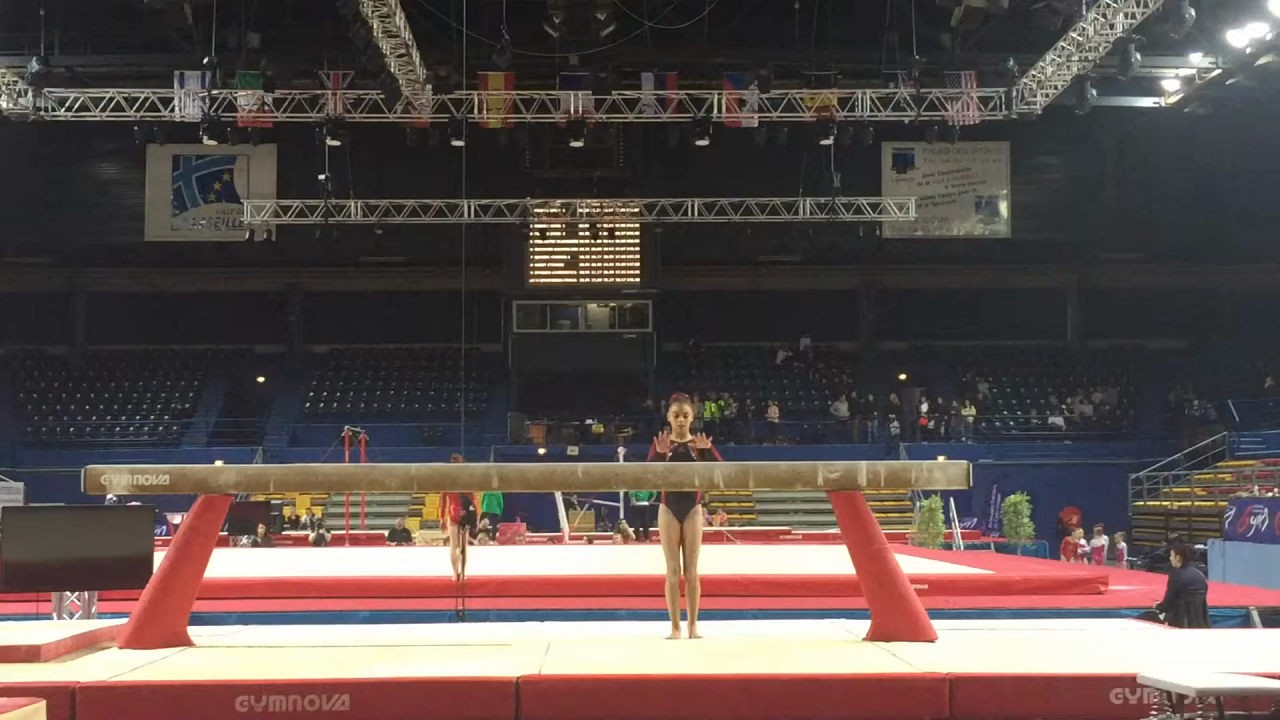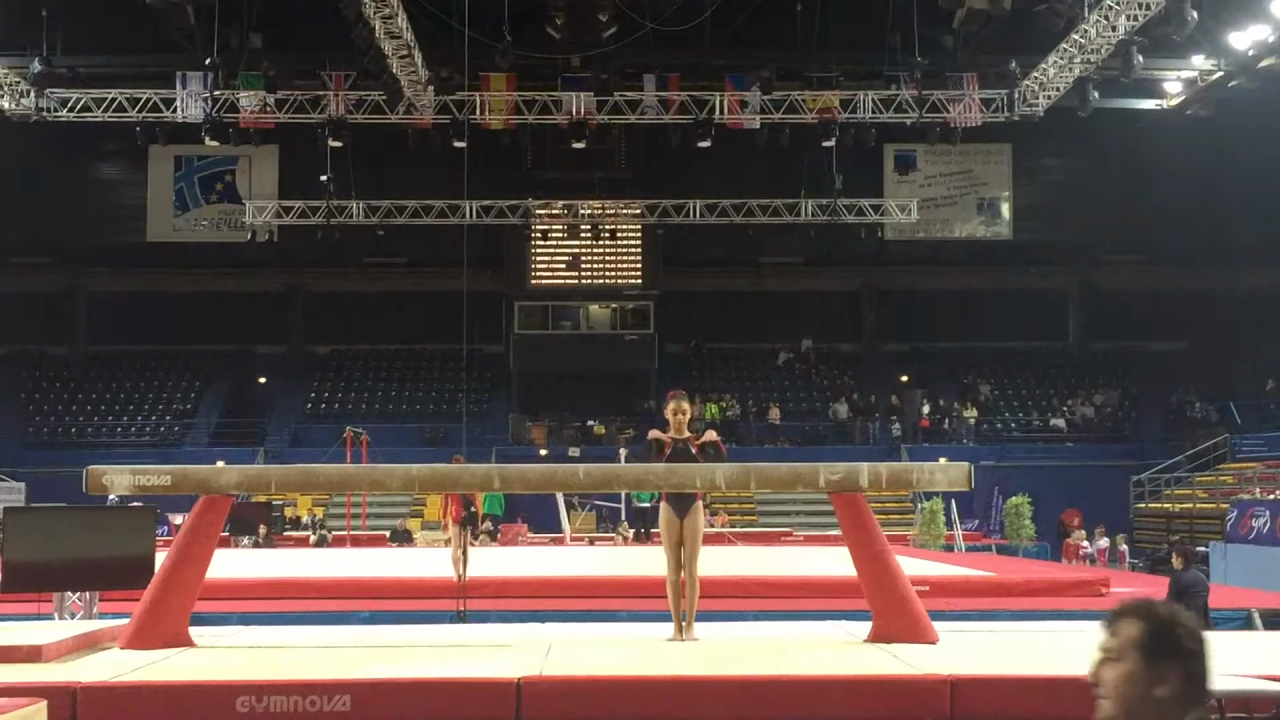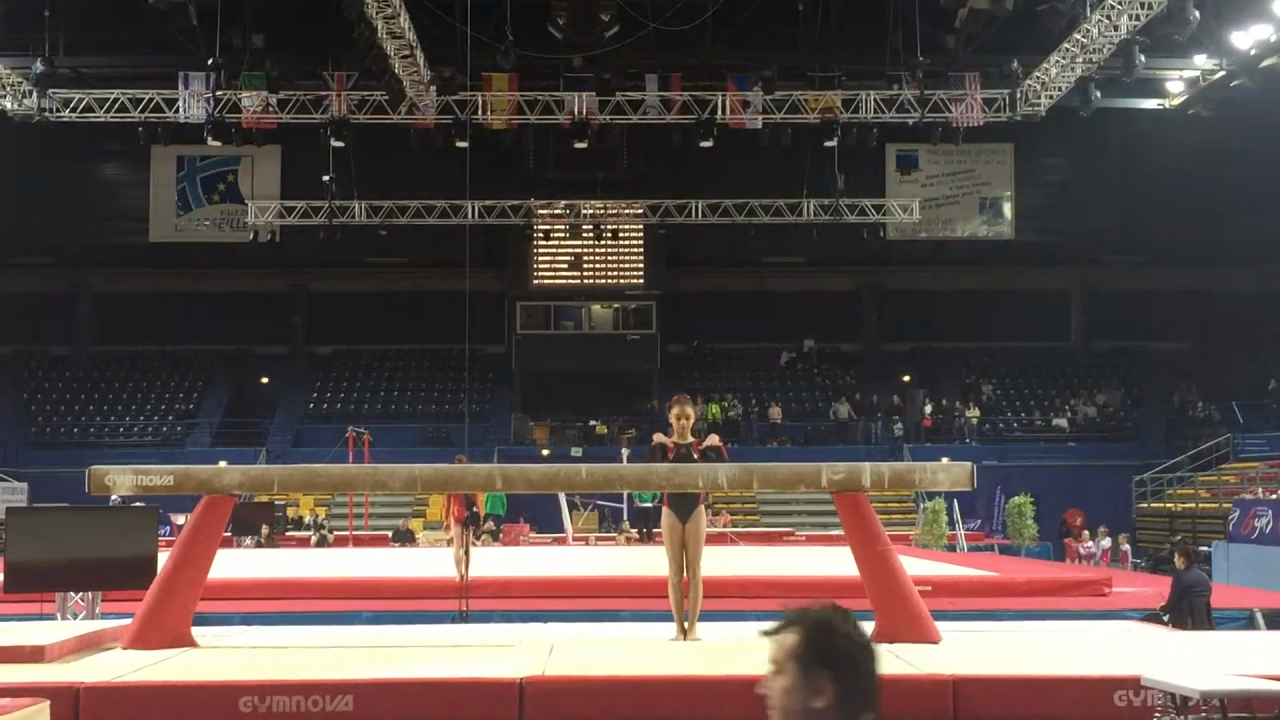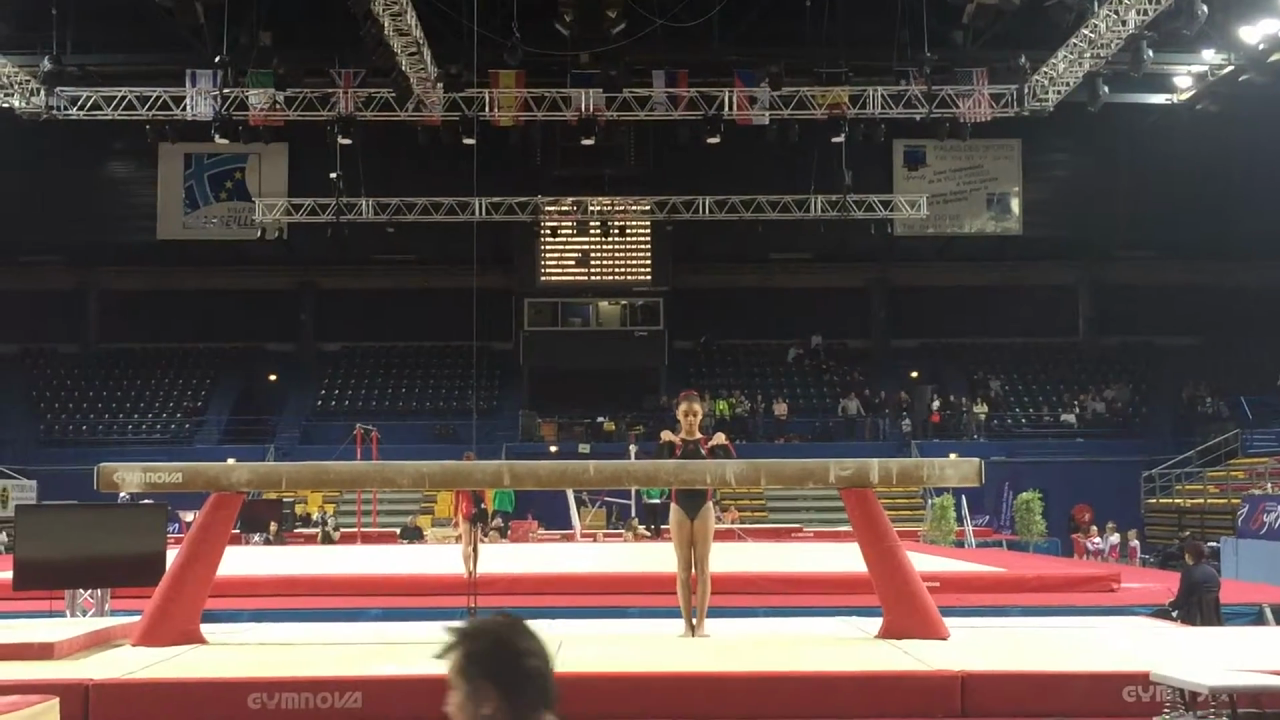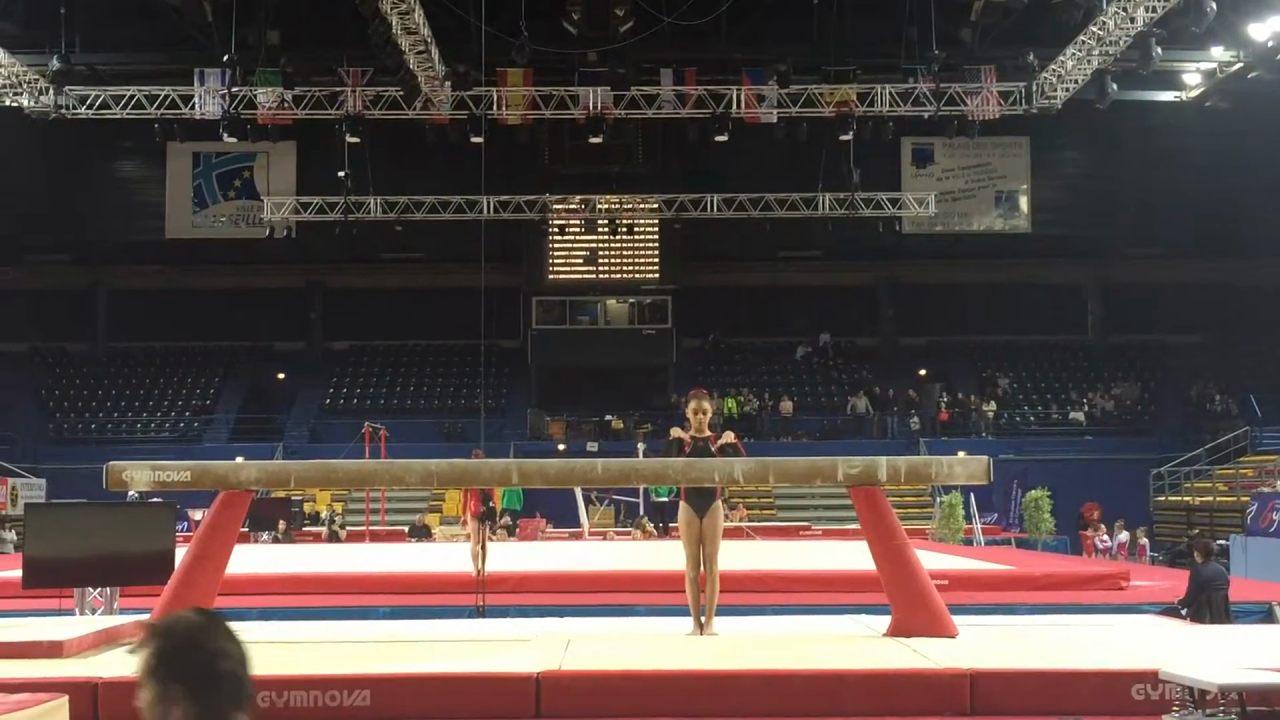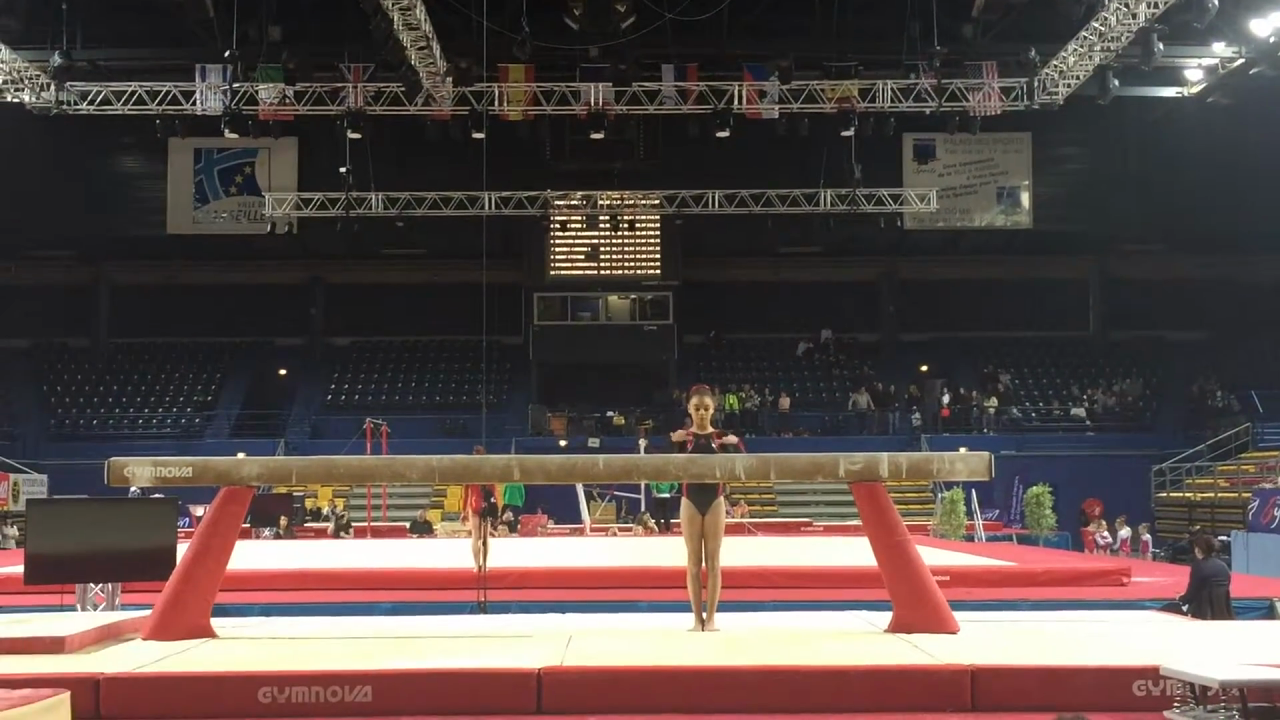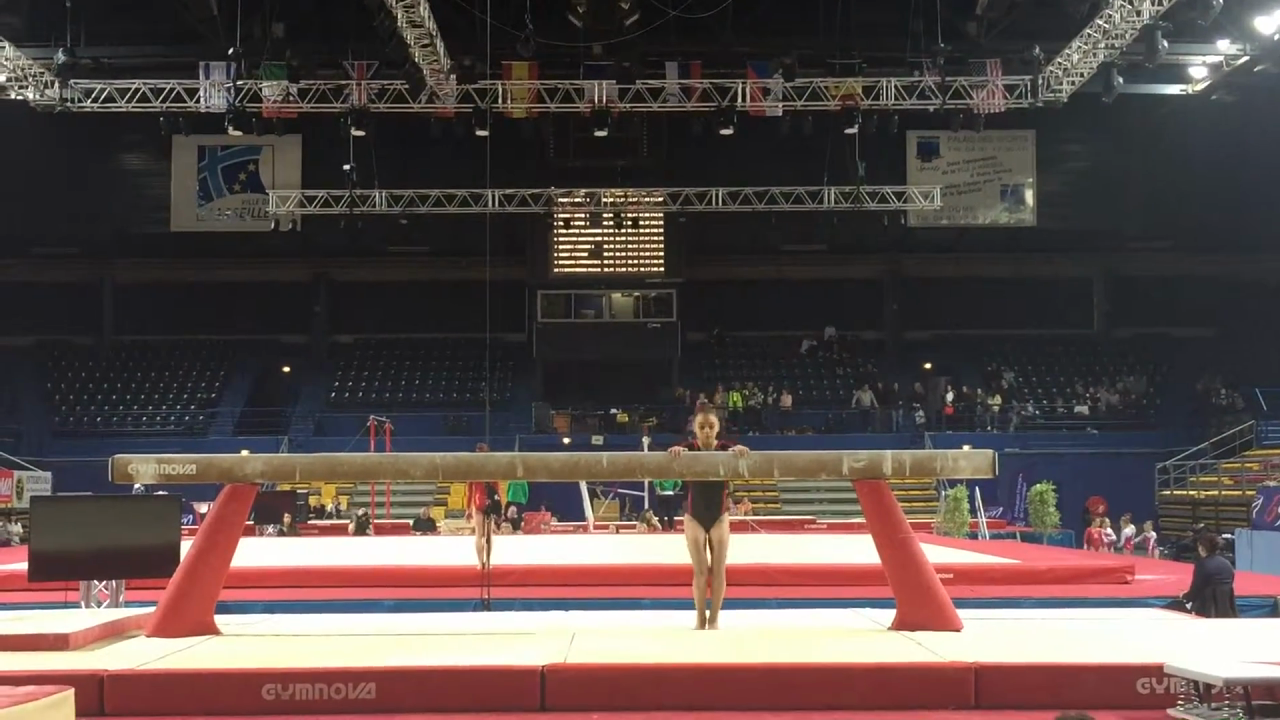
dt=0.5s
person 1, frame 1
left shoulder: (700, 444)
right shoulder: (661, 443)
left wrist: (707, 451)
right wrist: (659, 454)
left hip: (693, 510)
right hip: (668, 510)
left knee: (691, 570)
right knee: (672, 569)
left ankle: (692, 624)
right ankle: (675, 626)
person 1, frame 2
left shoulder: (699, 441)
right shoulder: (661, 441)
left elbow: (721, 462)
left wrist: (714, 441)
right wrist: (651, 440)
left hip: (693, 506)
right hip: (669, 507)
left knee: (690, 567)
right knee: (673, 568)
left ankle: (690, 625)
right ankle: (677, 625)
person 1, frame 3
left shoulder: (702, 446)
right shoulder: (664, 446)
left wrist: (717, 445)
right wrist: (656, 444)
left hip: (695, 511)
right hip: (671, 512)
left knee: (694, 571)
right knee: (675, 572)
left ankle: (692, 627)
right ankle: (679, 628)
person 1, frame 4
left shoulder: (710, 443)
right shoulder: (672, 442)
left wrist: (724, 443)
right wrist: (663, 442)
left hip: (704, 507)
right hip: (679, 508)
left knee: (702, 567)
right knee: (684, 568)
left ankle: (700, 623)
right ankle: (687, 624)
person 1, frame 5
left shoulder: (719, 440)
right shoulder: (681, 440)
left wrist: (733, 441)
right wrist: (672, 438)
left hip: (712, 505)
right hip: (688, 505)
left knee: (711, 565)
right knee: (692, 565)
left ankle: (709, 622)
right ankle: (696, 622)
person 1, frame 6
left shoulder: (721, 437)
right shoulder: (683, 437)
left wrist: (736, 443)
right wrist: (673, 441)
left hip: (715, 501)
right hip: (690, 502)
left knee: (713, 562)
right knee: (694, 562)
left ankle: (710, 618)
right ankle: (697, 619)
person 1, frame 7
left shoulder: (725, 448)
right shoulder: (689, 448)
left elbow: (739, 459)
left wrist: (739, 451)
right wrist: (676, 452)
left hip: (719, 517)
right hip: (694, 518)
left knee: (718, 569)
right knee: (701, 569)
left ankle: (714, 619)
right ankle: (700, 618)
